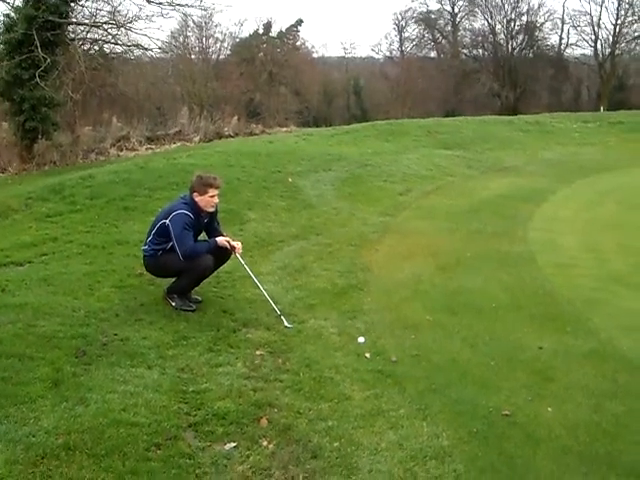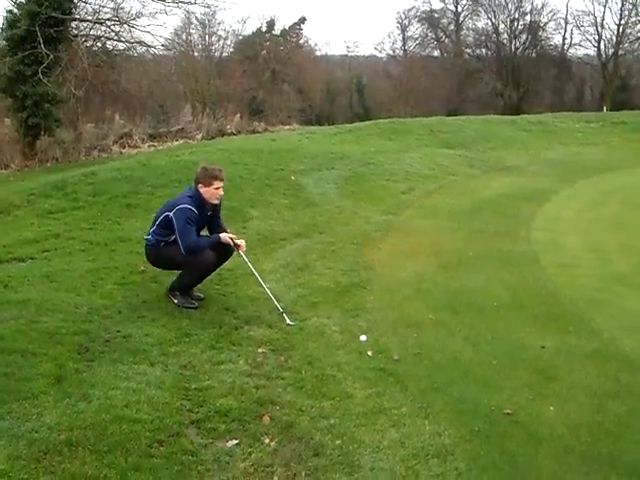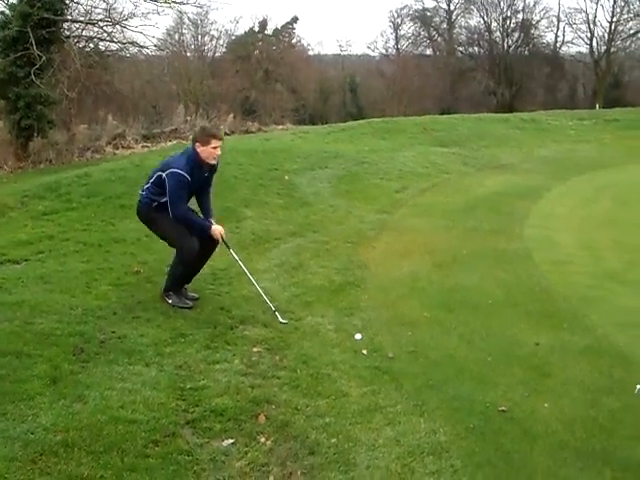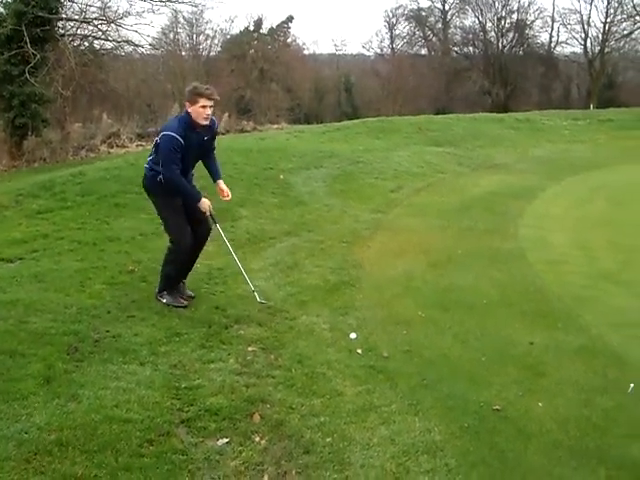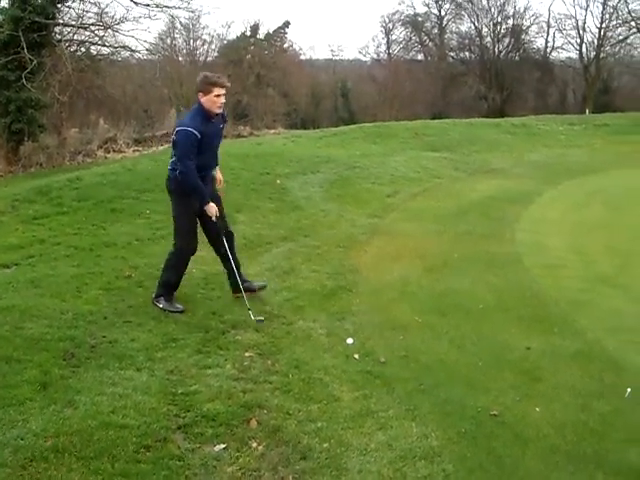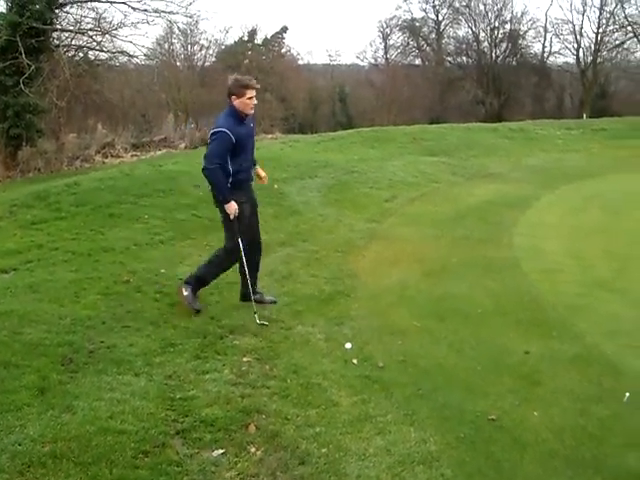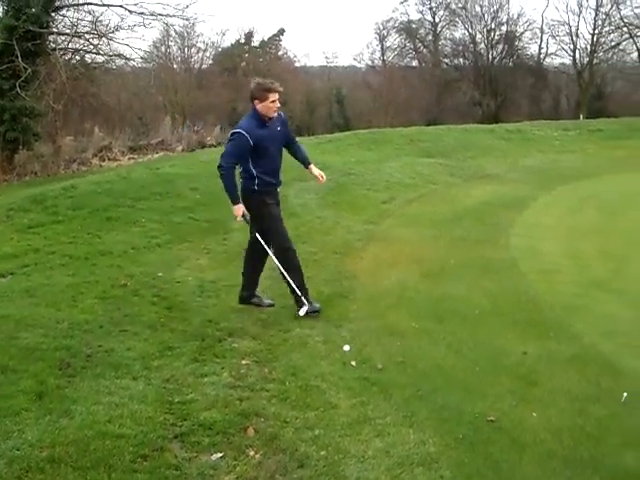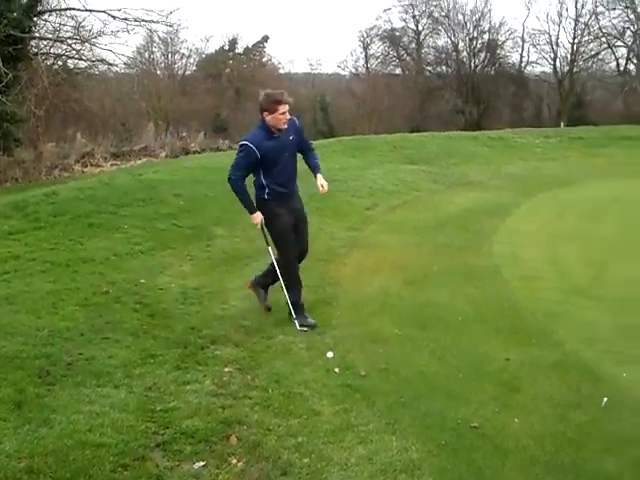
dt=0.3s
person 1, frame 1
left shoulder: (208, 207)
right shoulder: (181, 215)
left elbow: (215, 233)
right elbow: (186, 252)
left wrist: (229, 243)
right wrist: (215, 242)
left hip: (179, 250)
right hip: (156, 259)
left knee: (224, 251)
right knee: (204, 262)
left ankle: (183, 289)
right ankle: (174, 293)
person 1, frame 2
left shoulder: (212, 200)
right shoulder: (185, 208)
left elbow: (216, 227)
right elbow: (188, 247)
left wrist: (233, 240)
right wrist: (218, 238)
left hip: (182, 244)
right hip: (158, 249)
left knee: (226, 248)
right knee: (205, 257)
left ankle: (186, 287)
right ankle: (177, 290)
person 1, frame 3
left shoulder: (210, 163)
right shoulder: (179, 170)
left elbow: (203, 192)
right elbow: (177, 211)
left wrist: (211, 221)
right wrist: (207, 227)
left hip: (177, 207)
right hip: (152, 209)
left knee: (208, 243)
right knee: (189, 246)
left ankle: (180, 284)
right ankle: (170, 291)
person 1, frame 4
left shoulder: (210, 125)
right shoulder: (172, 133)
left elbow: (208, 153)
right elbow: (170, 175)
left wrist: (218, 181)
right wrist: (197, 199)
left hip: (182, 181)
right hip: (159, 184)
left knee: (203, 229)
right knee: (182, 237)
left ankle: (178, 280)
right ankle: (165, 290)
person 1, frame 5
left shoulder: (219, 116)
right shoulder: (188, 128)
right elbow: (185, 170)
left wrist: (215, 169)
right wrist: (206, 202)
left hip: (206, 183)
right hip: (184, 188)
left knee: (222, 234)
right knee: (185, 243)
left ankle: (238, 282)
right ankle: (163, 295)
person 1, frame 6
left shoulder: (248, 117)
right shoulder: (225, 129)
right elbow: (210, 167)
left wrist: (255, 166)
right wrist: (226, 200)
left hip: (245, 188)
right hip: (230, 193)
left knee: (253, 242)
right knee: (235, 246)
left ankle: (250, 291)
right ankle: (192, 285)
person 1, frame 7
left shoulder: (278, 119)
right shoulder: (245, 132)
left elbow: (291, 143)
right elbow: (225, 166)
left wrist: (310, 165)
right wrist: (236, 202)
left hip: (270, 191)
right hip: (257, 195)
left knee: (259, 243)
right knee: (283, 246)
left ankle: (248, 293)
right ankle: (302, 299)
person 1, frame 8
left shoulder: (293, 125)
right shoulder: (253, 143)
left elbow: (307, 149)
right elbow: (235, 178)
left wrist: (317, 174)
right wrist: (252, 210)
left hip: (293, 197)
right hip: (272, 204)
left knee: (301, 249)
right knee: (289, 256)
left ankle: (261, 283)
right ankle: (296, 310)
